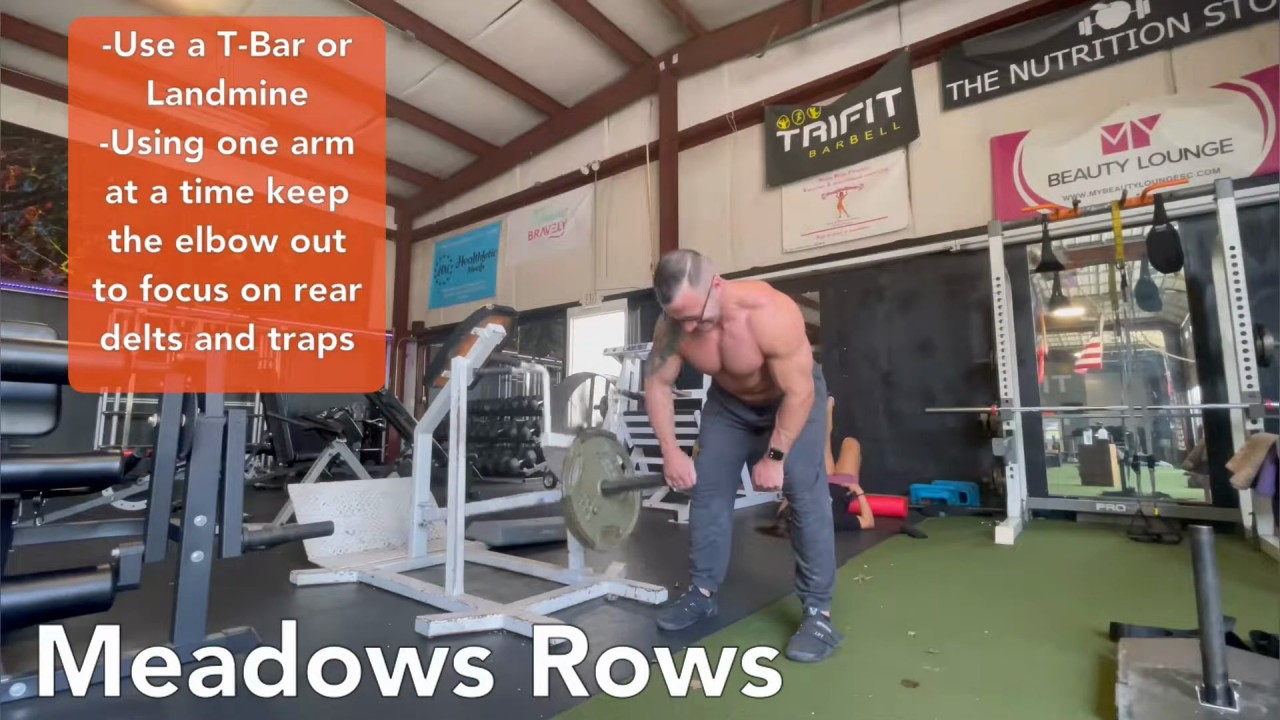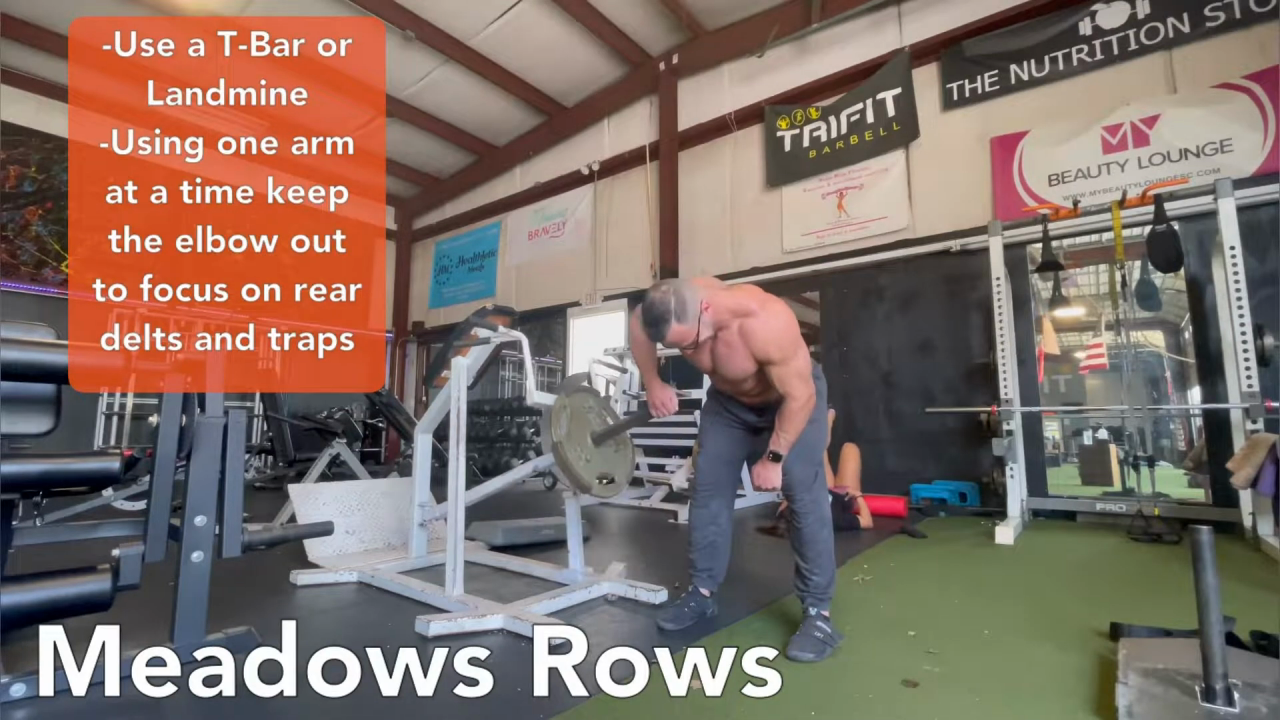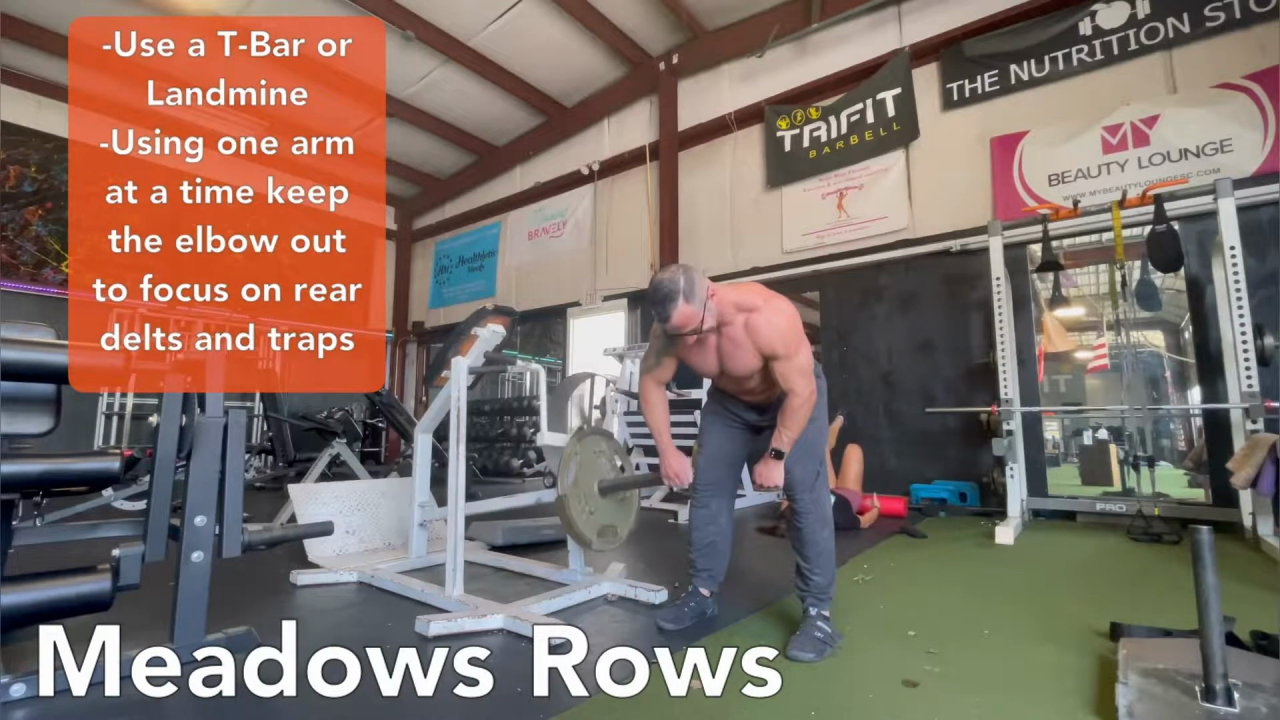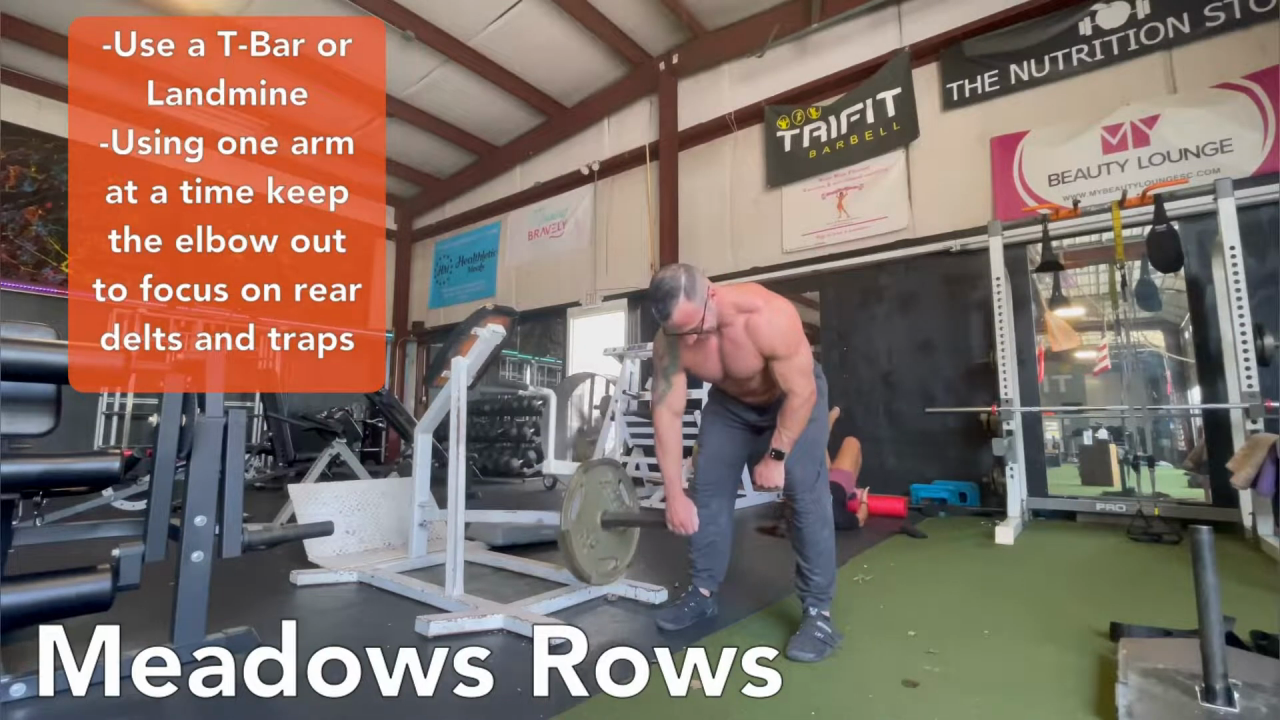
dt=0.4s
person 1, frame 1
left shoulder: (771, 314)
right shoulder: (675, 324)
left elbow: (799, 392)
right elbow: (656, 384)
left wrist: (775, 455)
right wrist: (671, 452)
left hip: (793, 398)
right hip: (729, 402)
left knee: (805, 492)
right knee: (707, 488)
left ankle: (818, 612)
right ankle: (702, 592)
person 1, frame 2
left shoulder: (764, 320)
right shoulder: (674, 315)
left elbow: (800, 396)
right elbow: (637, 324)
left wrist: (774, 457)
right wrist: (653, 383)
left hip: (794, 396)
right hip: (728, 400)
left knee: (803, 493)
right knee: (708, 488)
left ankle: (818, 612)
right ankle: (702, 592)
person 1, frame 3
left shoulder: (768, 316)
right shoulder: (671, 330)
left elbow: (802, 392)
right elbow: (651, 382)
left wrist: (776, 455)
right wrist: (667, 449)
left hip: (794, 396)
right hip: (728, 401)
left knee: (806, 493)
right knee: (707, 489)
left ankle: (818, 612)
right ankle: (703, 592)
person 1, frame 4
left shoulder: (768, 317)
right shoulder: (671, 341)
left elbow: (801, 393)
right elbow: (667, 413)
left wrist: (776, 456)
right wrist: (674, 494)
left hip: (795, 396)
right hip: (729, 402)
left knee: (806, 493)
right knee: (707, 490)
left ankle: (818, 612)
right ankle: (703, 593)
